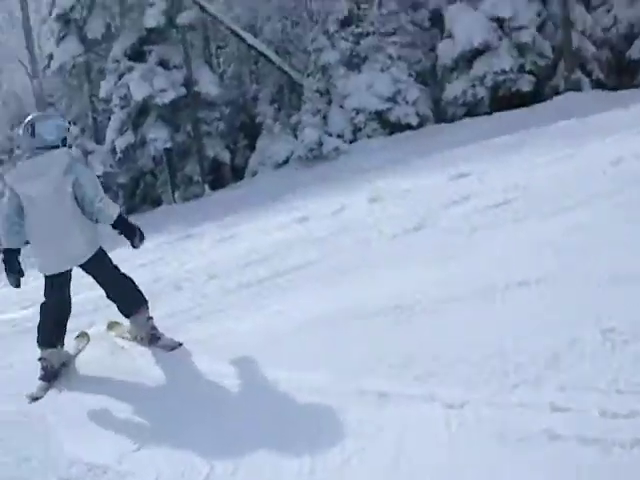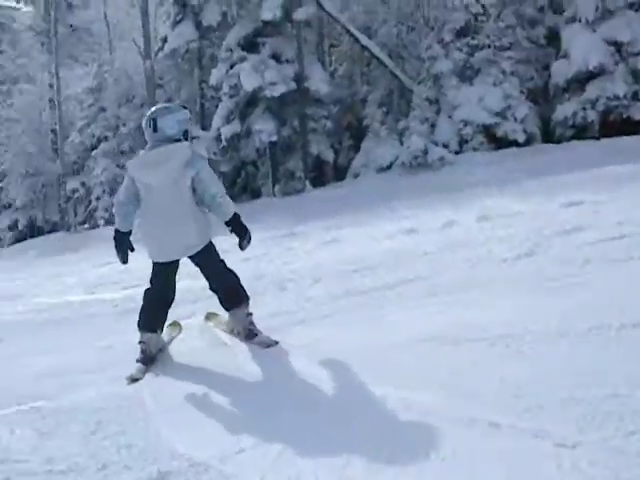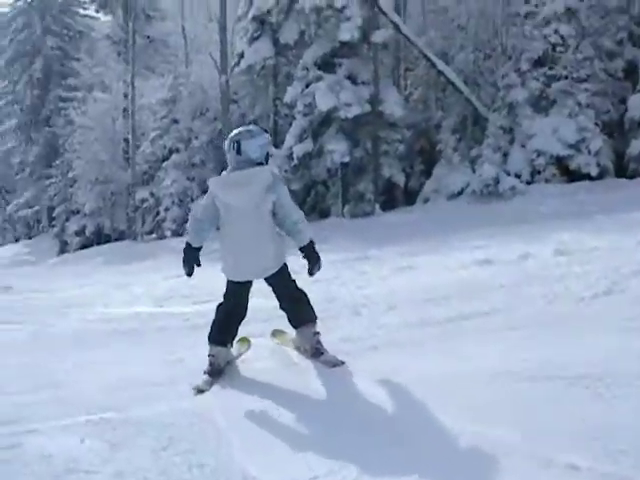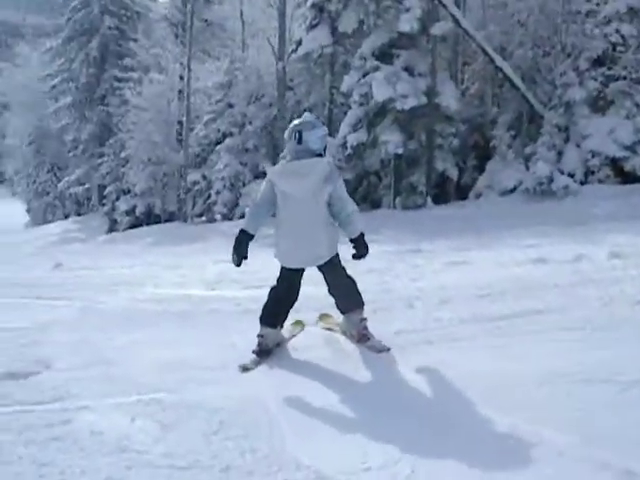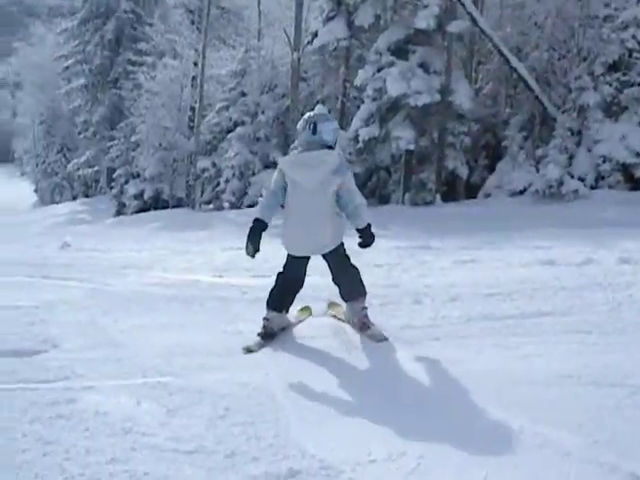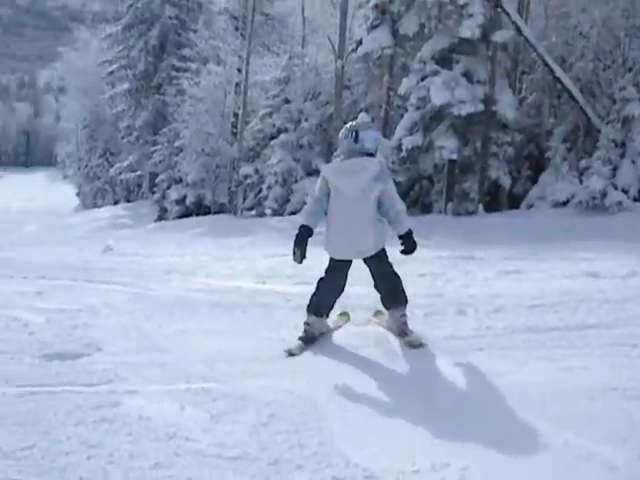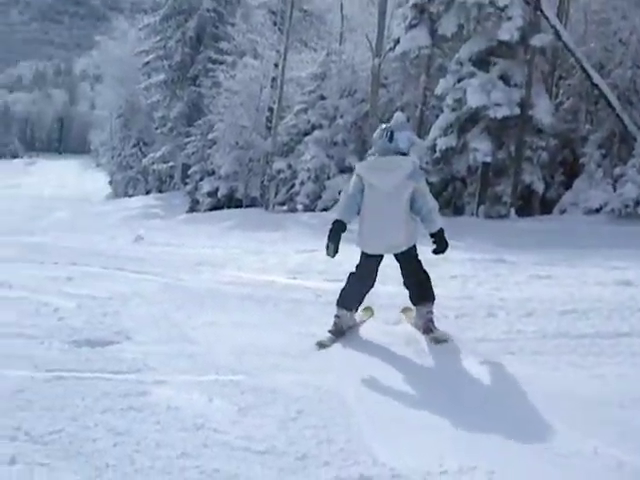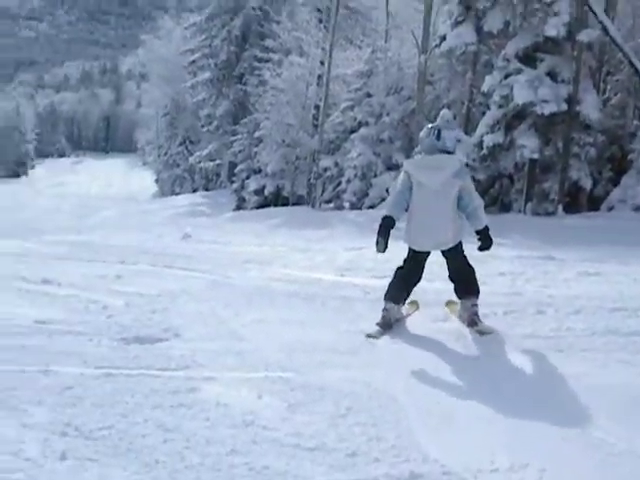
dt=0.2s
person 1, frame 1
right shoulder: (69, 163)
right elbow: (96, 200)
right wrist: (123, 224)
left hip: (51, 259)
right hip: (84, 246)
left knee: (55, 303)
right knee: (114, 282)
left ankle: (51, 357)
right ankle: (143, 326)
person 1, frame 2
left shoulder: (136, 167)
right shoulder: (189, 158)
left elbow: (124, 203)
right elbow: (213, 193)
left wrist: (121, 234)
right wrist: (235, 221)
left hip: (160, 244)
right hip: (192, 236)
left knee: (160, 289)
right knee: (219, 274)
left ankle: (149, 340)
right ankle: (241, 319)
person 1, frame 3
left shoulder: (219, 187)
right shoulder: (269, 181)
left elbow: (200, 219)
right elbow: (291, 218)
left wrist: (191, 248)
right wrist: (308, 247)
left hip: (236, 263)
right hip: (270, 257)
left knee: (232, 305)
right knee: (290, 294)
left ankle: (218, 353)
right ankle: (308, 338)
person 1, frame 4
left shoulder: (278, 175)
right shoulder: (327, 172)
left elbow: (259, 207)
right elbow: (344, 209)
left wrist: (244, 237)
right wrist: (358, 238)
left hip: (290, 249)
right hip: (323, 245)
left knee: (284, 289)
right knee: (339, 281)
left ankle: (268, 334)
right ankle: (355, 324)
person 1, frame 5
left shoulder: (288, 165)
right shoulder: (337, 165)
left elbow: (272, 197)
right elbow: (352, 201)
left wrist: (257, 228)
right wrist: (364, 228)
left hip: (296, 237)
right hip: (329, 235)
left knee: (291, 275)
right knee: (343, 271)
left ankle: (274, 318)
right ankle: (357, 313)
person 1, frame 6
left shoulder: (331, 173)
right shoulder: (379, 172)
left elbow: (316, 205)
right elbow: (393, 207)
left wrist: (303, 233)
right wrist: (406, 234)
left hip: (339, 242)
right hip: (371, 240)
left knee: (332, 281)
right knee: (385, 277)
left ankle: (314, 323)
right ankle: (398, 319)
person 1, frame 7
left shoulder: (365, 170)
right shoulder: (412, 171)
left elbow: (350, 200)
right elbow: (425, 206)
left wrist: (337, 228)
right wrist: (437, 233)
left hip: (371, 238)
right hip: (402, 237)
left knee: (362, 276)
right knee: (414, 274)
left ankle: (343, 317)
right ankle: (424, 316)
person 1, frame 8
left shoulder: (412, 168)
right shoulder: (458, 170)
left elbow: (398, 198)
right elbow: (471, 203)
left wrist: (386, 225)
right wrist: (482, 230)
left hip: (418, 234)
right hip: (449, 234)
left knee: (409, 271)
right knee: (460, 268)
left ankle: (391, 309)
right ankle: (469, 309)
